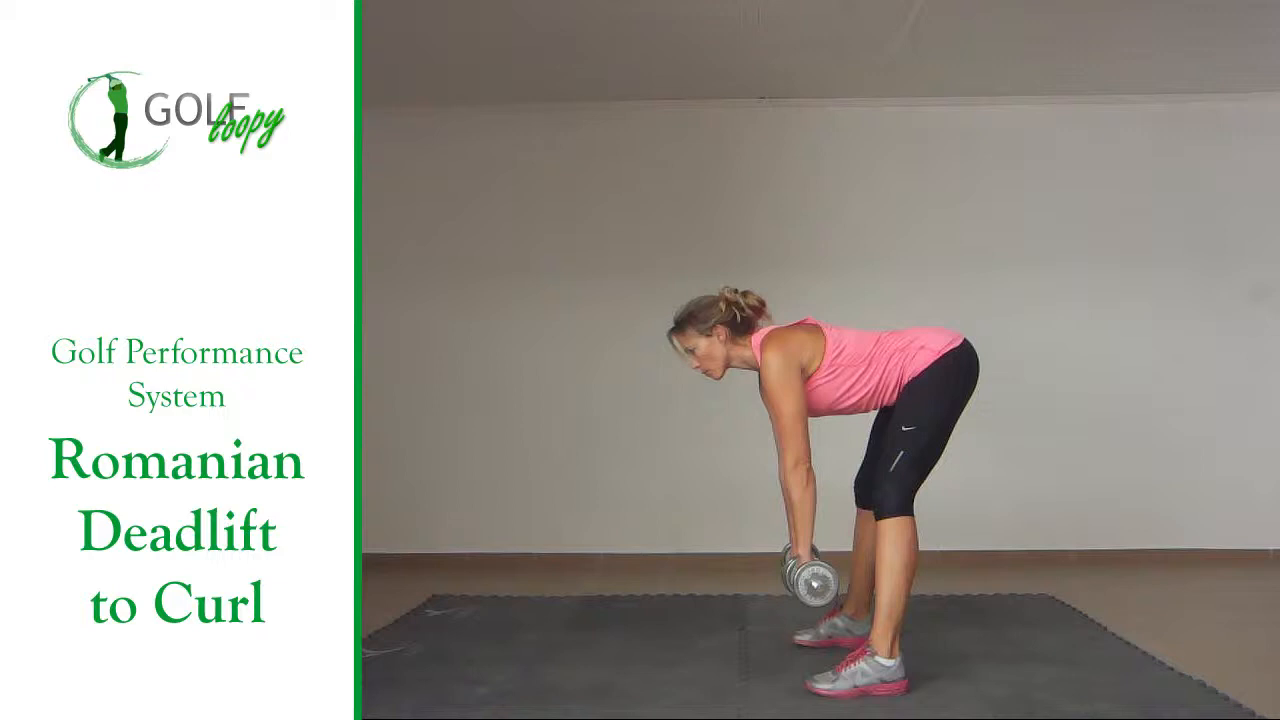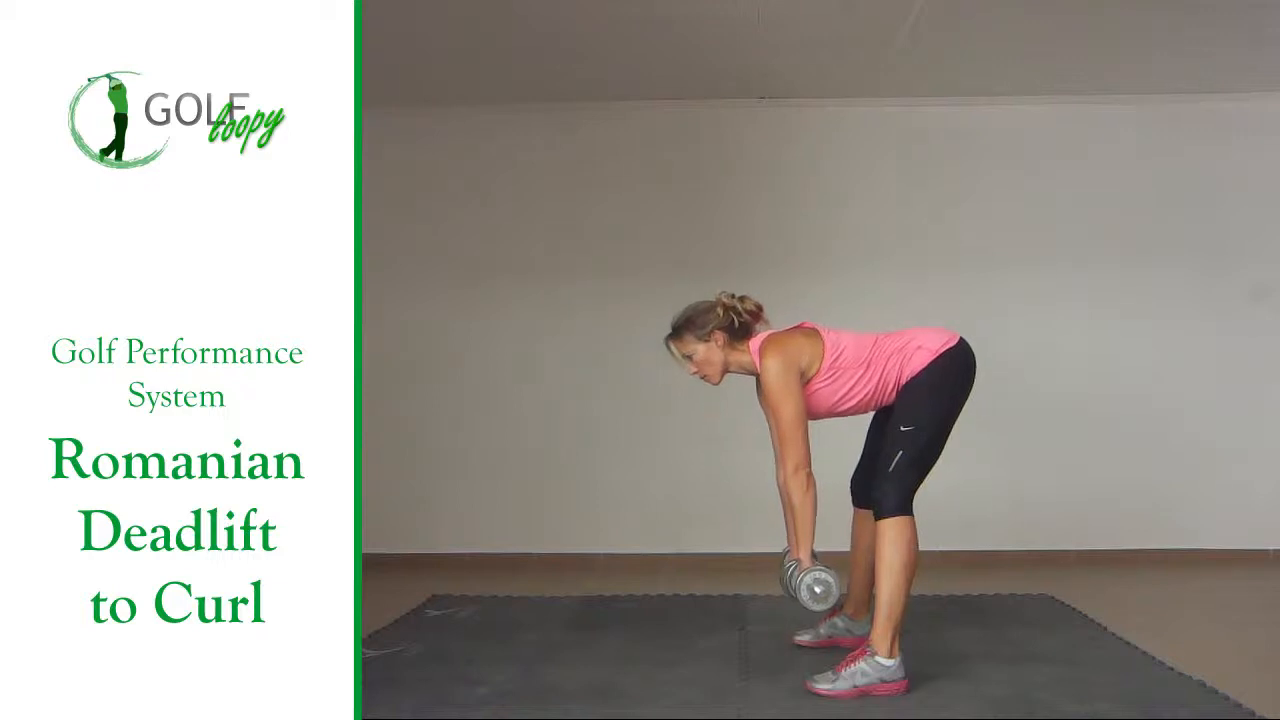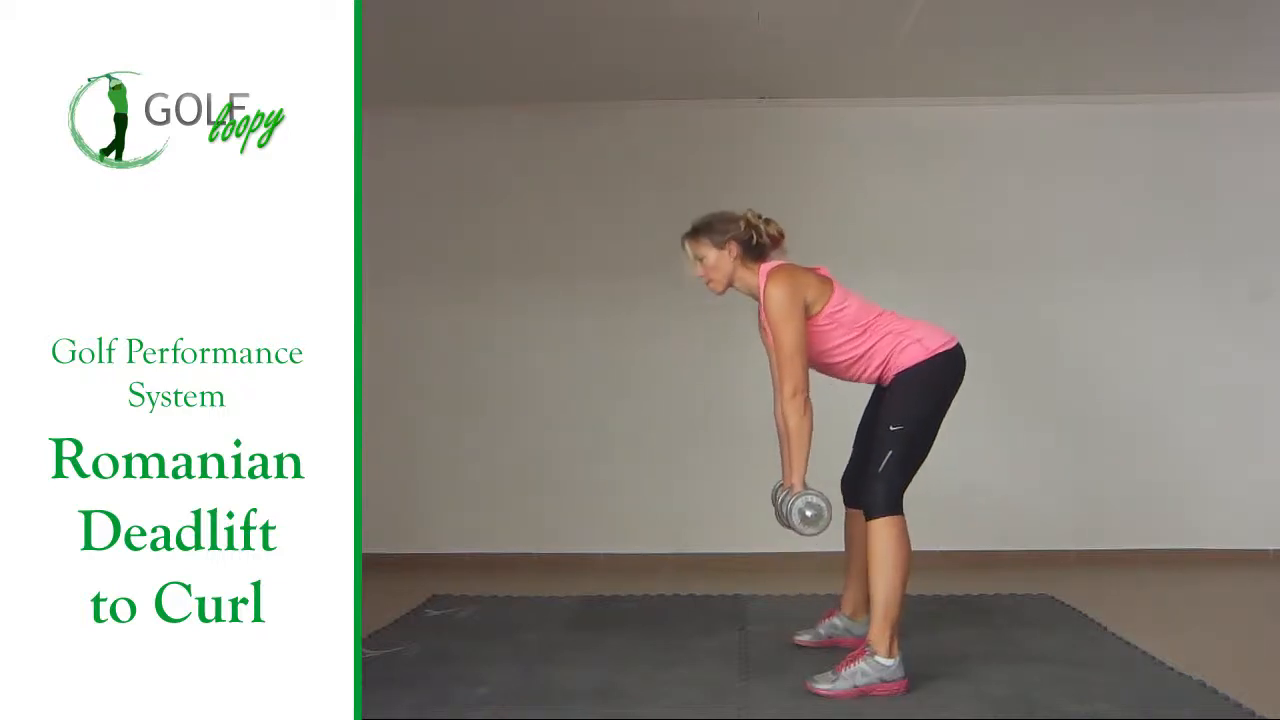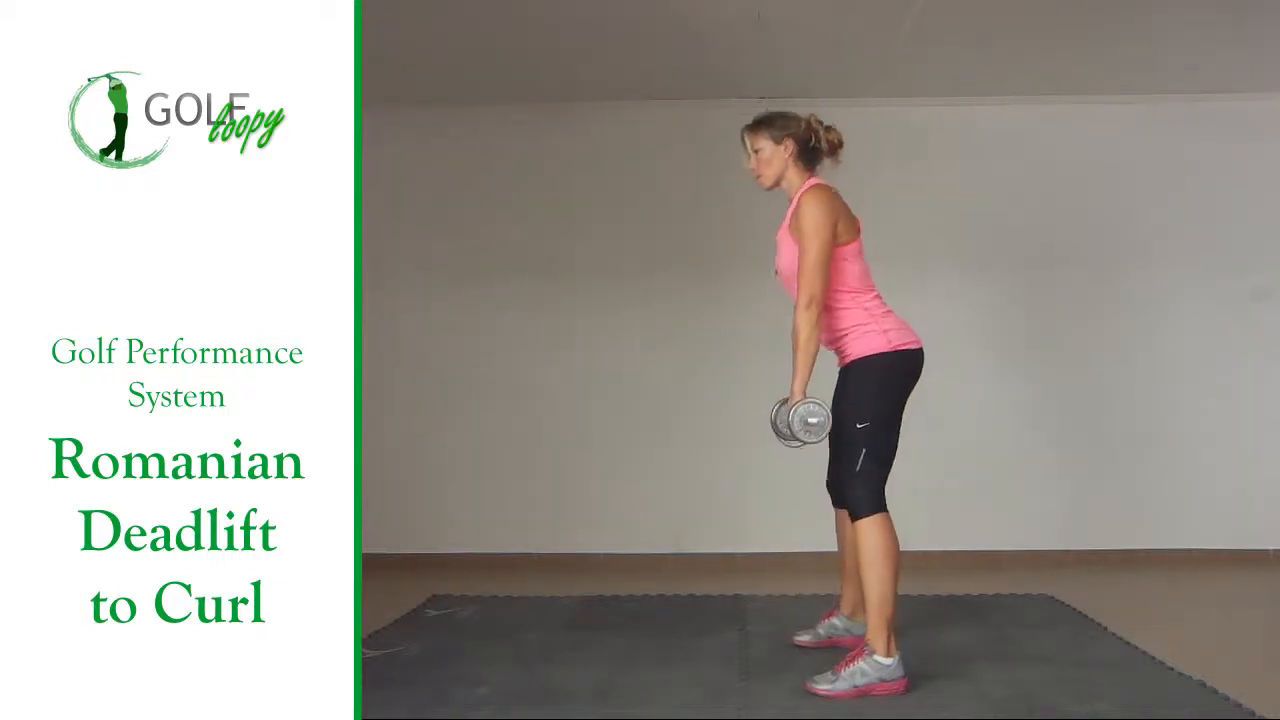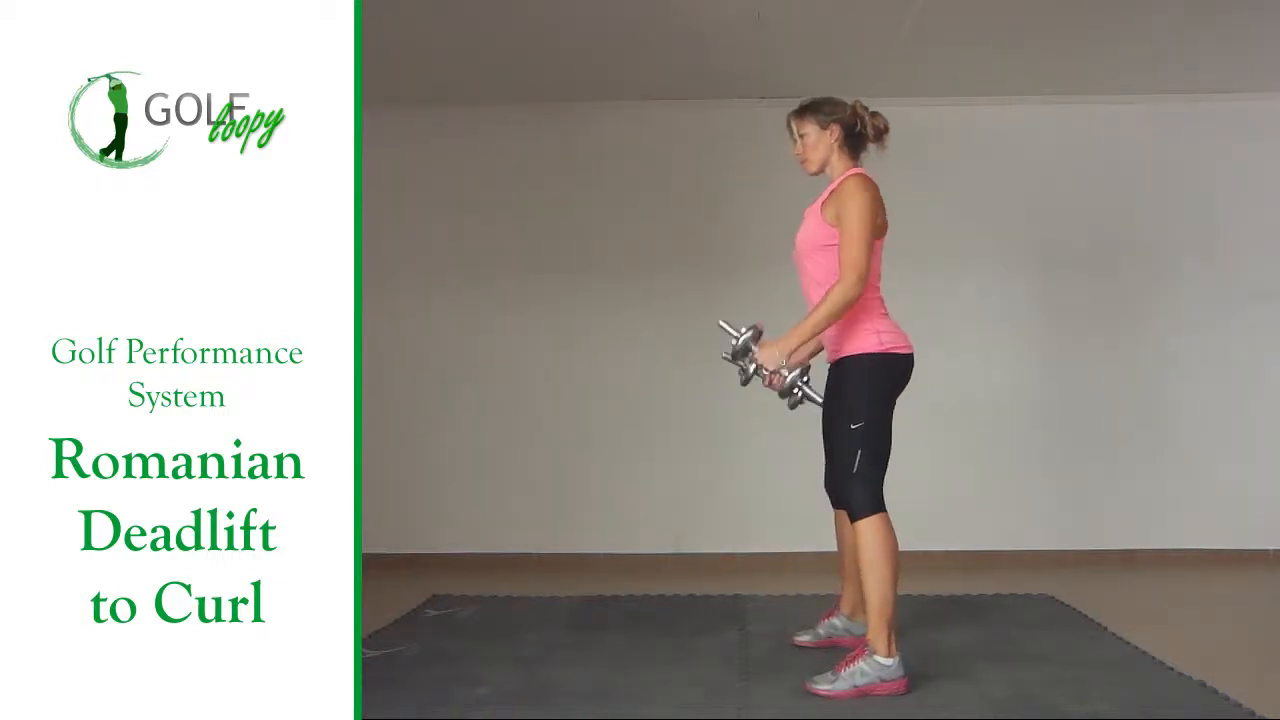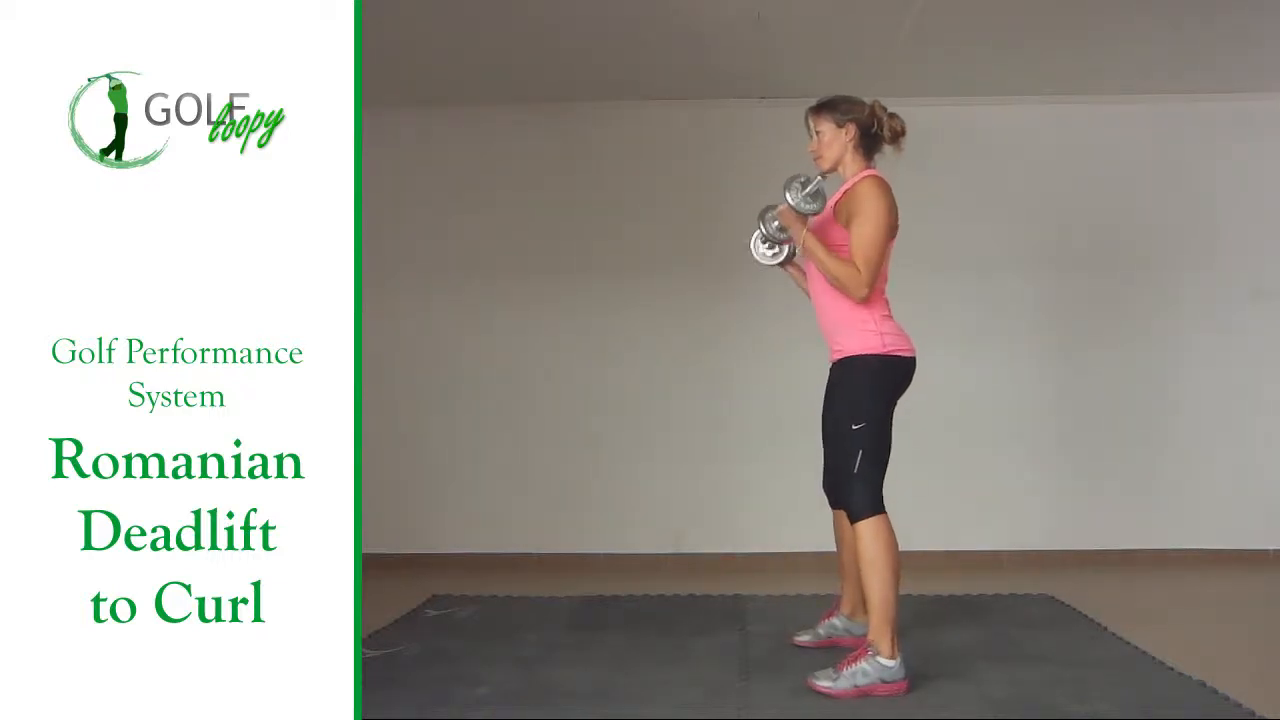
dt=0.5s
person 1, frame 1
left shoulder: (776, 353)
right shoulder: (770, 364)
left elbow: (799, 466)
right elbow: (788, 464)
left wrist: (803, 550)
right wrist: (797, 543)
left hip: (941, 365)
right hip: (919, 373)
left knee: (890, 494)
right knee: (870, 490)
left ankle: (884, 661)
right ankle: (854, 619)
person 1, frame 2
left shoulder: (775, 358)
right shoulder: (766, 370)
left elbow: (800, 472)
right elbow: (785, 470)
left wrist: (805, 556)
right wrist: (794, 547)
left hip: (938, 365)
right hip: (917, 373)
left knee: (889, 494)
right knee: (866, 489)
left ankle: (883, 659)
right ankle: (854, 618)
person 1, frame 3
left shoulder: (780, 284)
right shoulder: (767, 299)
left elbow: (798, 396)
right elbow: (784, 398)
left wrist: (798, 482)
right wrist: (788, 477)
left hip: (928, 363)
right hip: (906, 369)
left knee: (878, 495)
right knee: (856, 489)
left ankle: (883, 660)
right ankle: (852, 617)
person 1, frame 4
left shoulder: (815, 200)
right shoulder: (799, 212)
left elbow: (811, 304)
right elbow: (806, 308)
left wrist: (799, 391)
right wrist: (796, 392)
left hip: (881, 356)
right hip: (866, 360)
left knee: (862, 494)
right knee: (842, 488)
left ankle: (882, 658)
right ankle: (852, 616)
person 1, frame 5
left shoulder: (855, 188)
right shoulder: (834, 197)
left elbow: (851, 285)
left wrist: (787, 345)
right wrist: (797, 351)
left hip: (870, 358)
right hip: (851, 360)
left knee: (862, 495)
right knee: (842, 490)
left ankle: (882, 658)
right ankle: (851, 616)
person 1, frame 6
left shoulder: (870, 190)
right shoulder: (846, 195)
left elbow: (860, 286)
left wrist: (805, 237)
right wrist: (791, 259)
left hip: (872, 360)
right hip: (853, 361)
left knee: (861, 497)
right knee: (841, 491)
left ankle: (884, 658)
right ankle: (852, 616)
